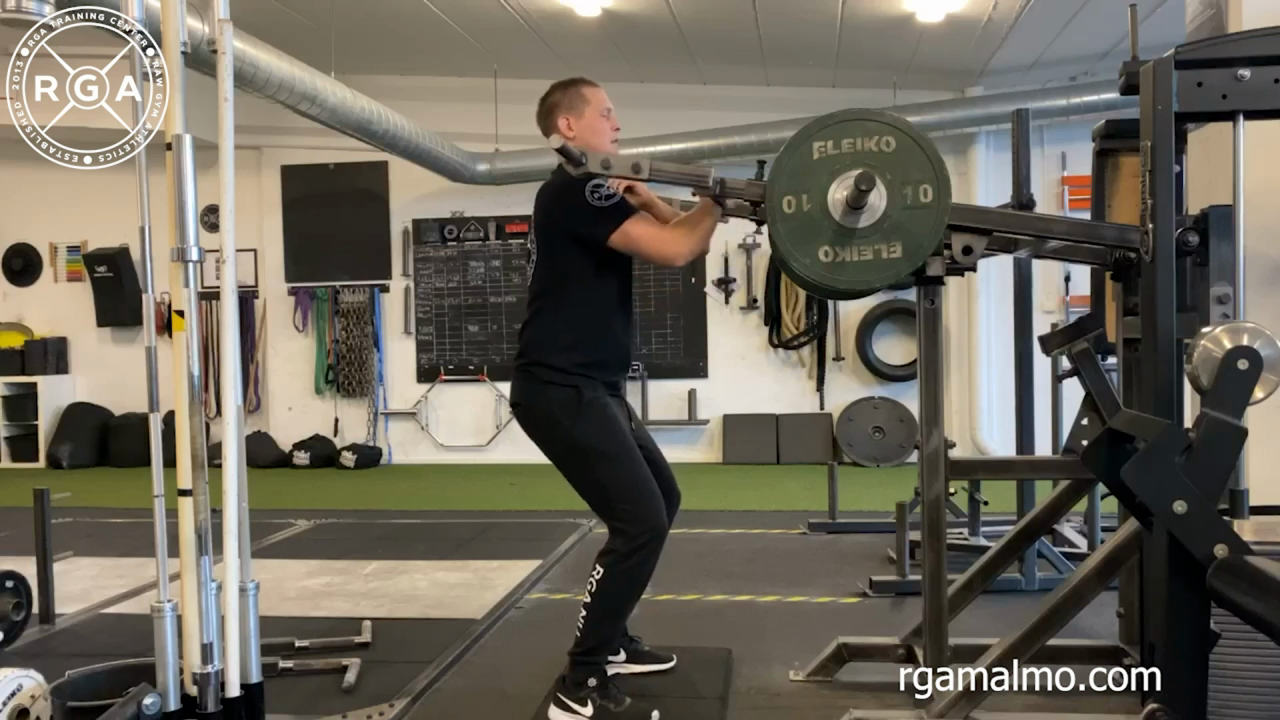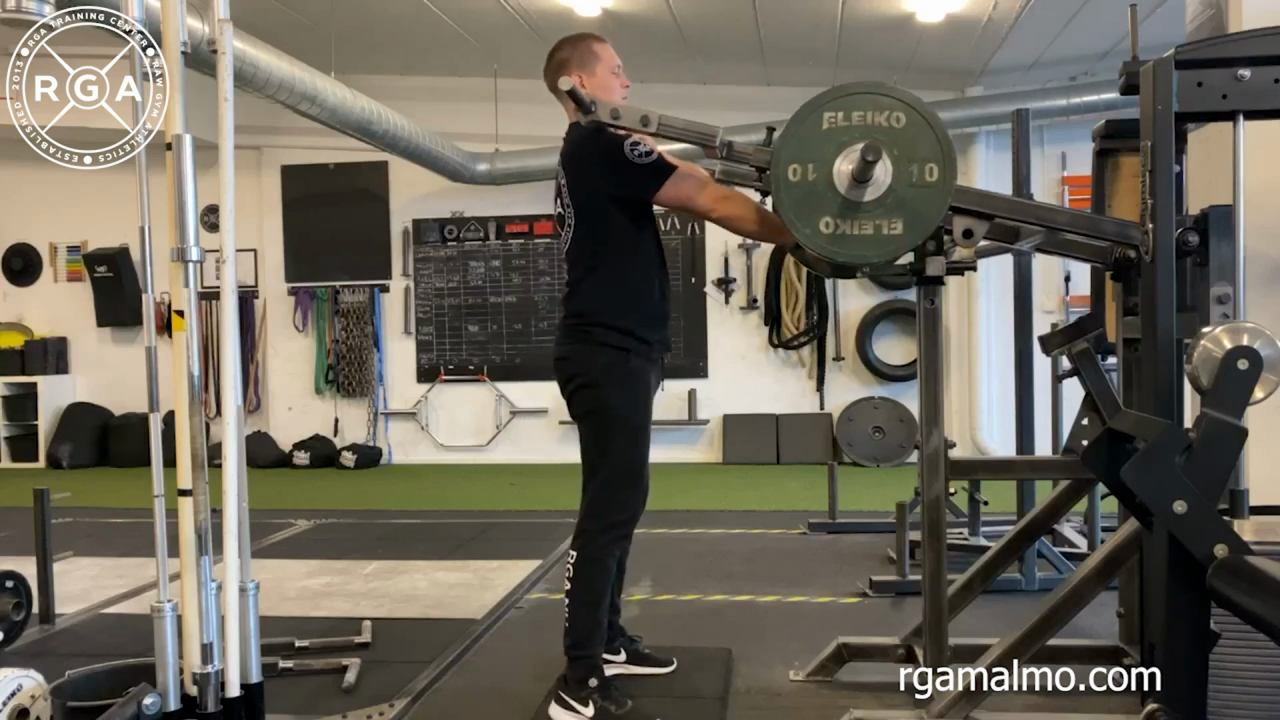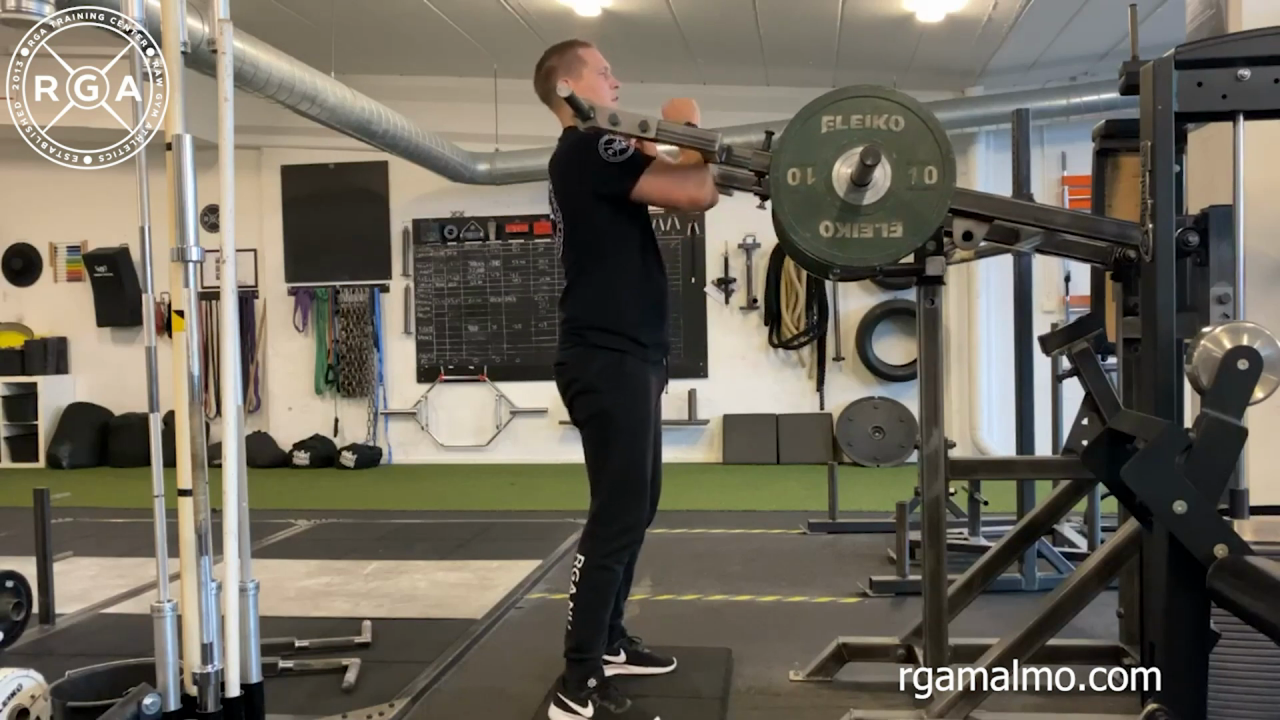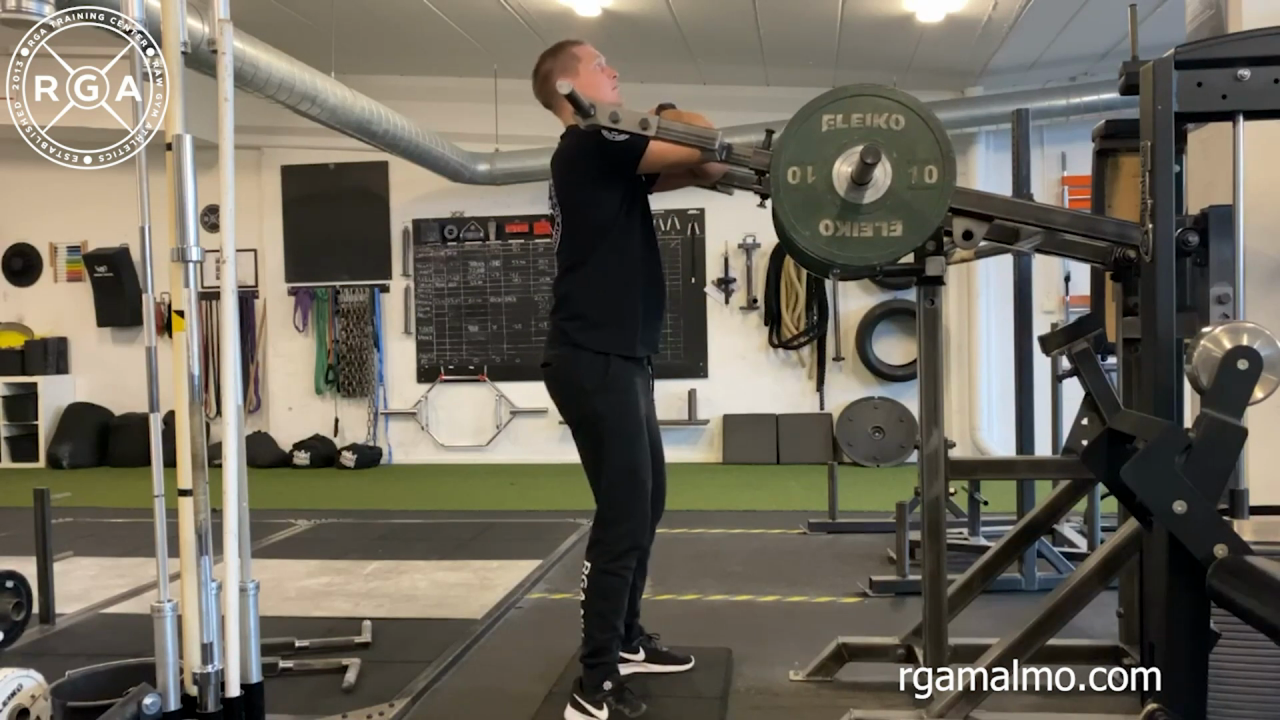
dt=1s
person 1, frame 1
left shoulder: (594, 194)
right shoulder: (573, 192)
left elbow: (673, 236)
right elbow: (675, 251)
left wrist: (648, 202)
right wrist: (713, 204)
left hip: (590, 386)
right hip: (561, 390)
left knee: (659, 503)
right knee: (640, 523)
left ankle: (608, 640)
person 1, frame 2
left shoulder: (595, 150)
right shoulder: (601, 148)
left elbow: (694, 181)
right elbow: (712, 204)
left wrist: (655, 154)
right wrist: (799, 239)
left hip: (615, 351)
right hip: (607, 354)
left knee: (621, 504)
right knee: (610, 511)
left ankle: (606, 642)
person 1, frame 3
left shoulder: (602, 155)
right shoulder: (587, 151)
left elbow: (701, 194)
right elbow: (696, 192)
left wrist: (664, 151)
right wrist: (686, 132)
left hip: (627, 357)
right hip: (607, 361)
left knee: (633, 509)
right knee: (617, 516)
left ankle: (607, 643)
person 1, frame 4
left shoulder: (606, 156)
right shoulder: (590, 145)
left elbow: (700, 169)
right elbow: (702, 146)
left wrist: (685, 140)
right wrist: (672, 118)
left hip: (618, 357)
right hip: (594, 360)
left knee: (645, 505)
right knee: (624, 517)
left ankle: (626, 641)
